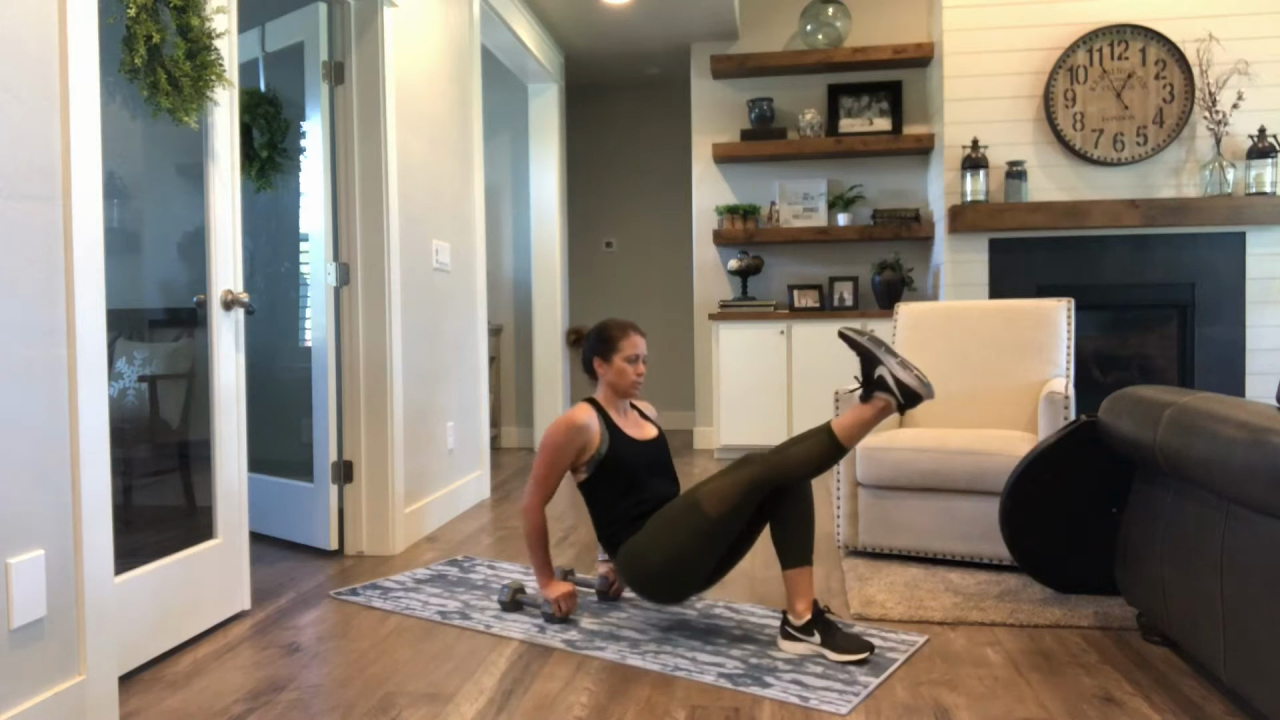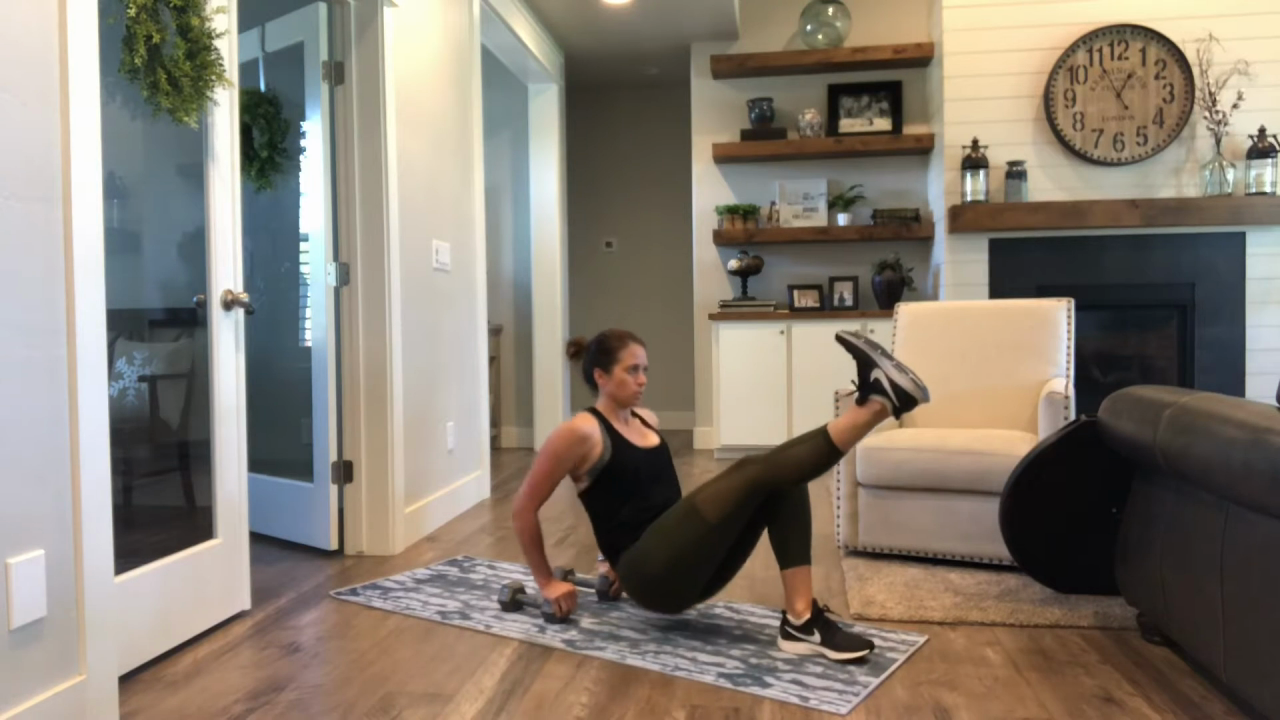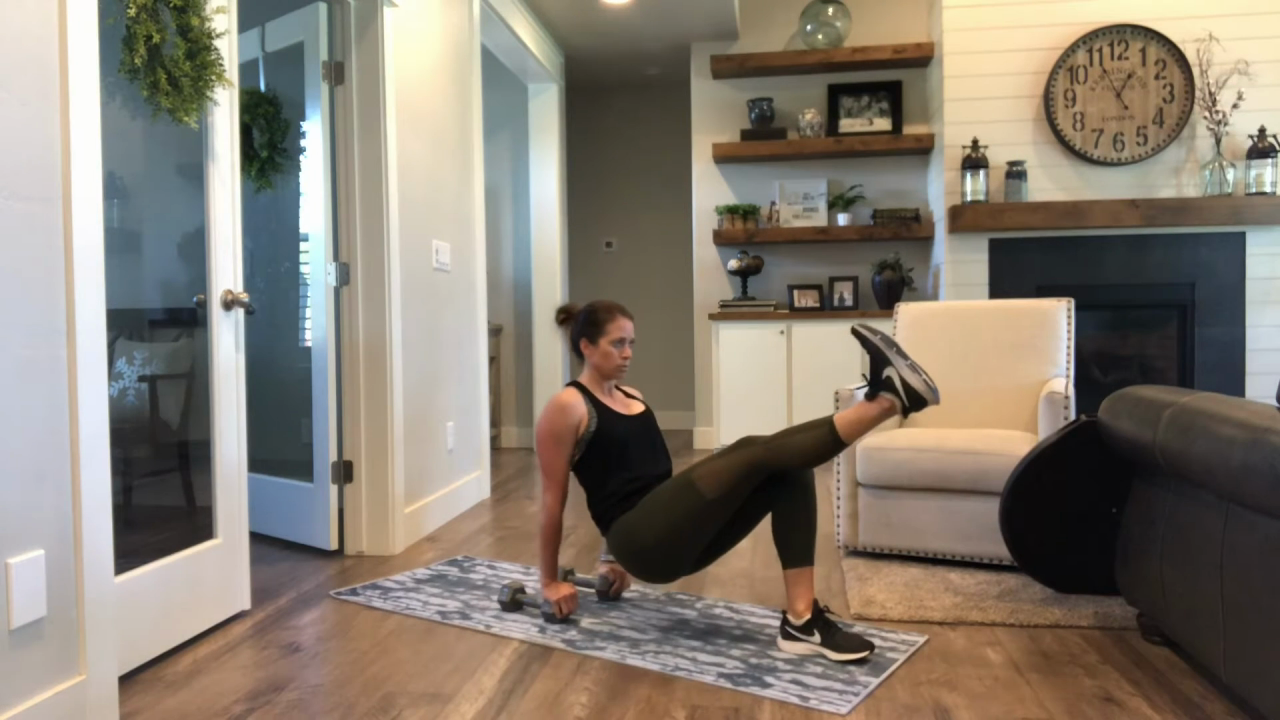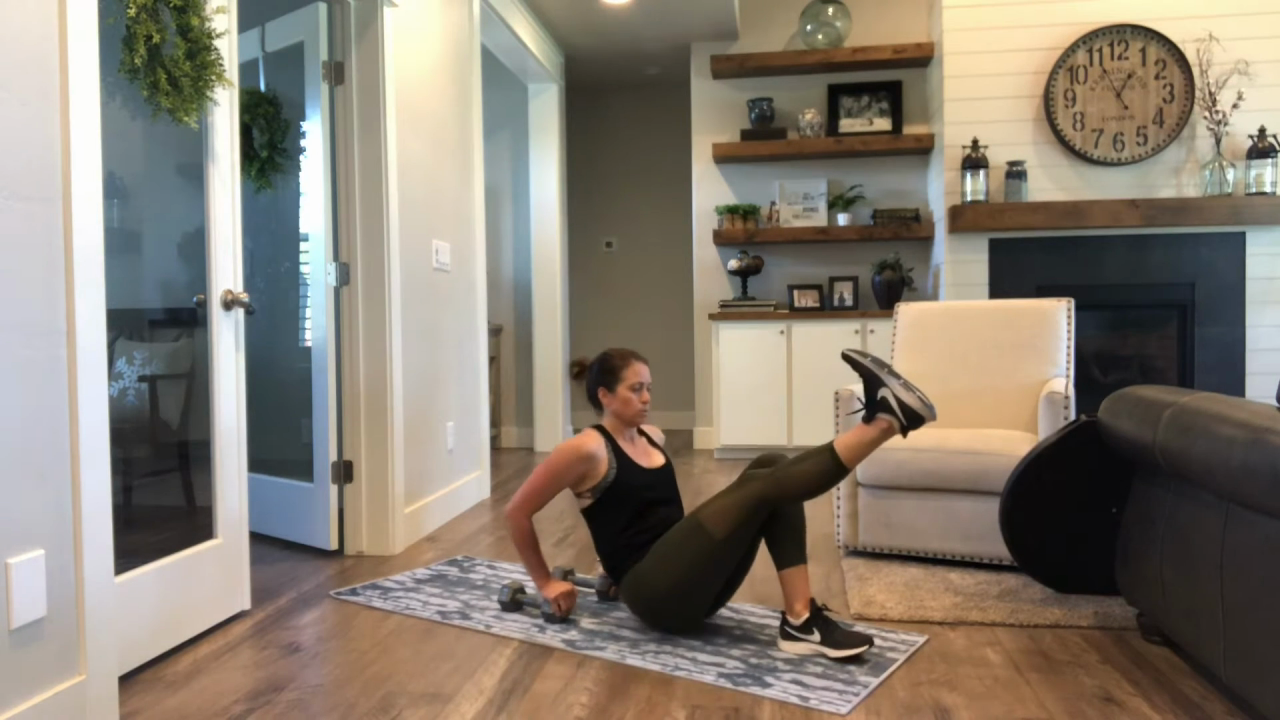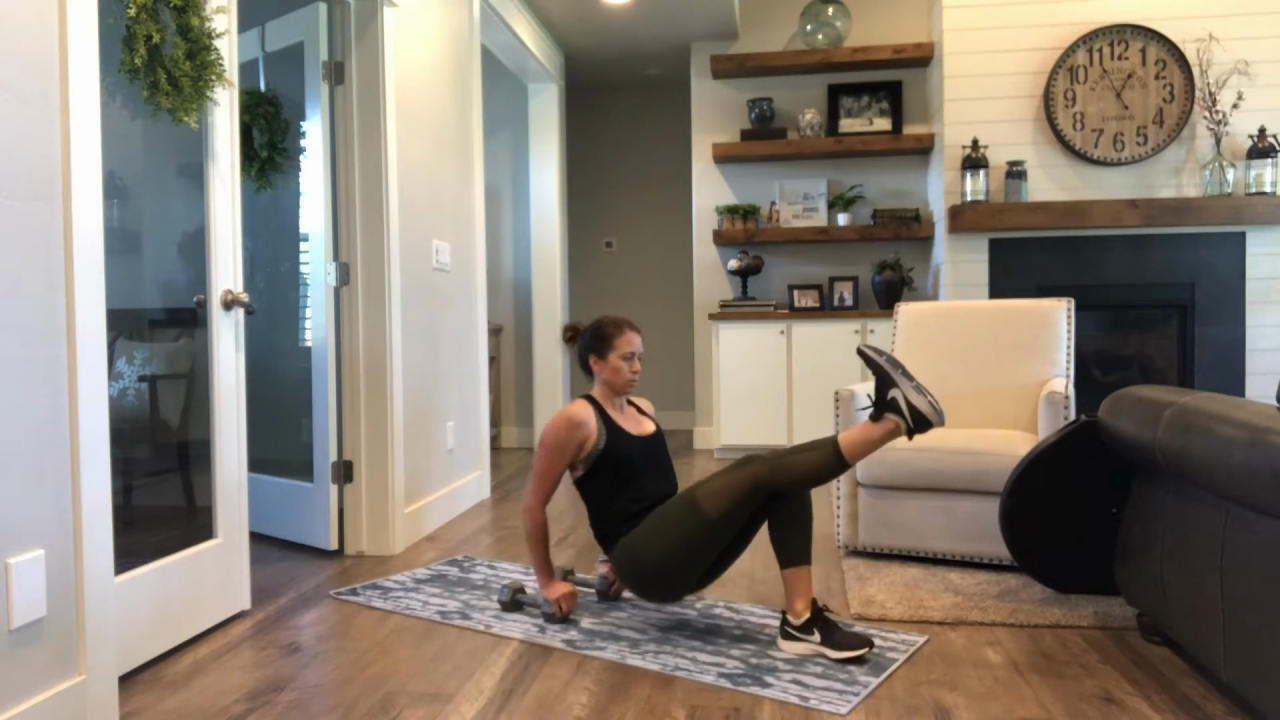
dt=1s
person 1, frame 1
left shoulder: (645, 414)
right shoulder: (579, 424)
right elbow: (532, 504)
left wrist: (611, 558)
right wrist: (547, 581)
left hip: (686, 553)
right hip: (650, 565)
left knee: (784, 475)
right knee: (756, 470)
left ankle: (801, 624)
person 1, frame 2
left shoulder: (645, 420)
right shoulder: (580, 433)
right elbow: (523, 509)
left wrist: (615, 559)
right wrist: (547, 582)
left hip: (688, 563)
right hip: (652, 573)
left knee: (781, 478)
right knee: (754, 473)
left ankle: (801, 623)
person 1, frame 3
left shoulder: (631, 397)
right shoulder: (567, 408)
right elbow: (552, 500)
left wrist: (621, 559)
right wrist: (550, 582)
left hip: (679, 533)
right hip: (646, 541)
left knee: (788, 468)
right knee: (754, 454)
left ankle: (801, 621)
right ankle: (886, 401)
person 1, frame 4
left shoulder: (652, 438)
right shoulder: (586, 450)
right elbow: (516, 511)
right wrist: (546, 582)
left hip: (692, 578)
right hip: (655, 591)
left knee: (770, 468)
right knee: (760, 487)
left ankle: (801, 622)
right ankle: (884, 421)
person 1, frame 5
left shoulder: (641, 409)
right shoulder: (576, 420)
right elbow: (534, 505)
left wrist: (613, 558)
right wrist: (548, 581)
left hip: (679, 548)
right hip: (648, 561)
left knee: (779, 472)
right knee: (758, 471)
left ankle: (801, 622)
right ankle: (892, 420)
